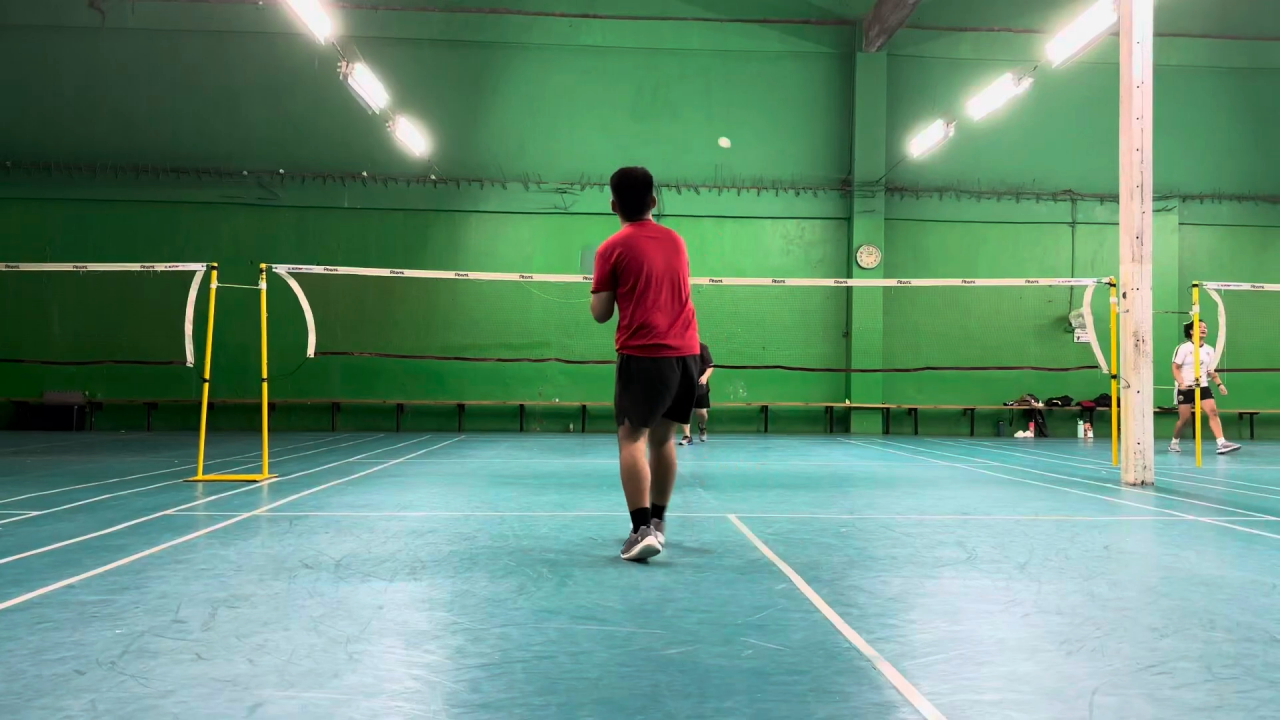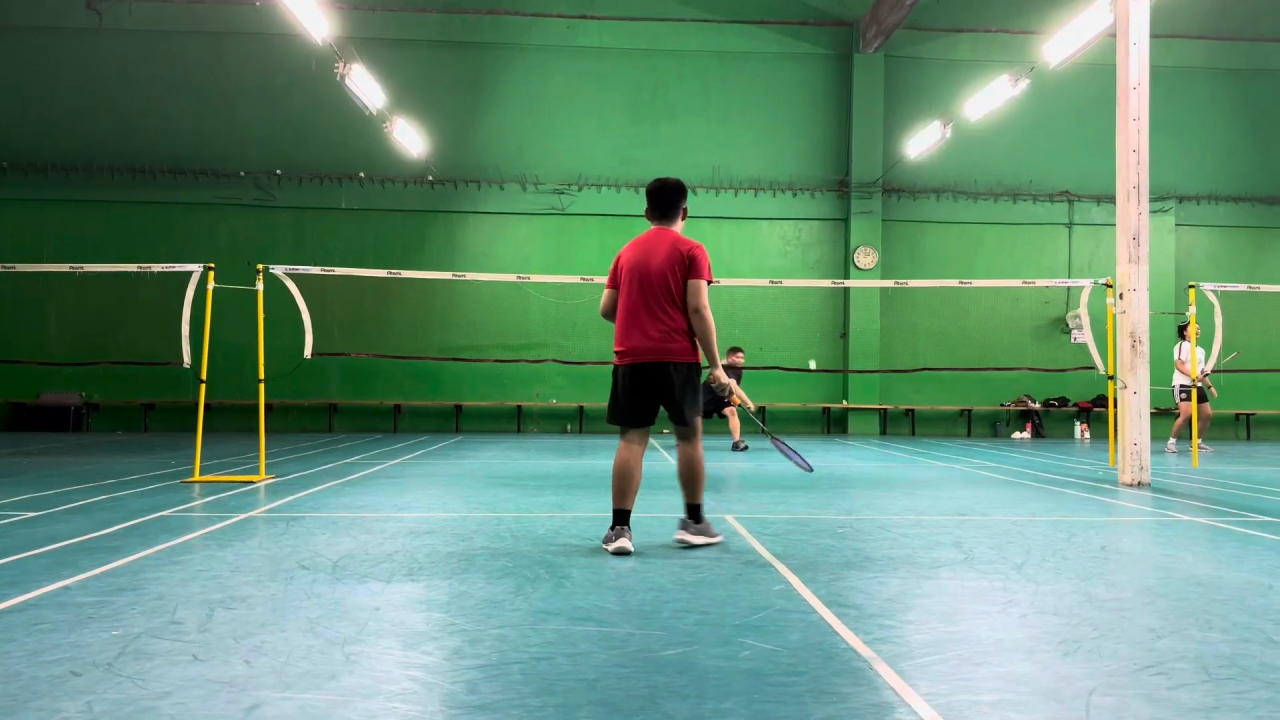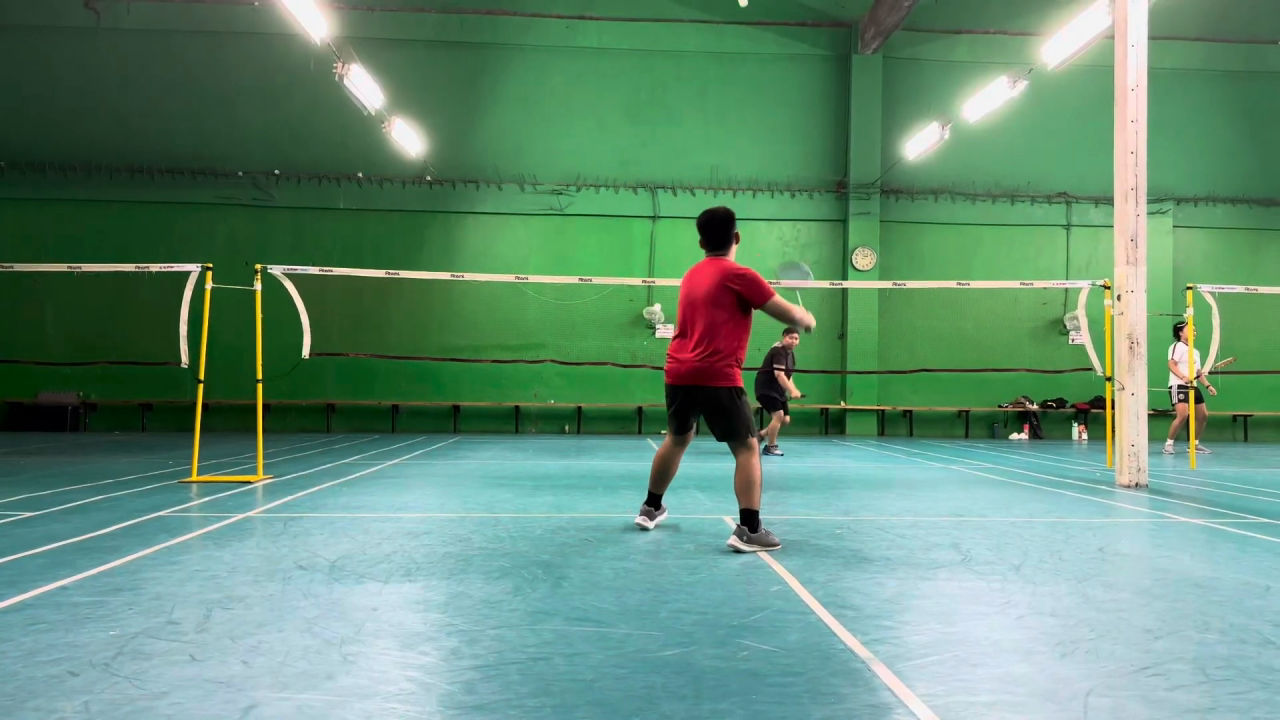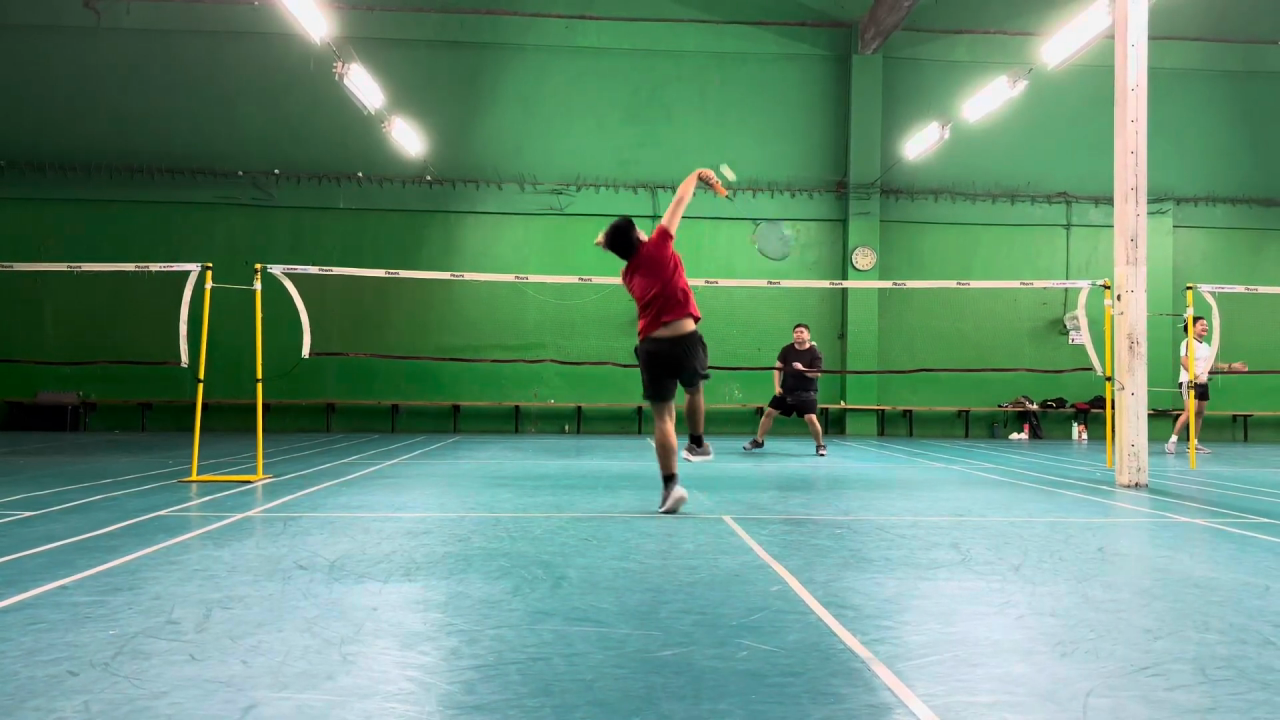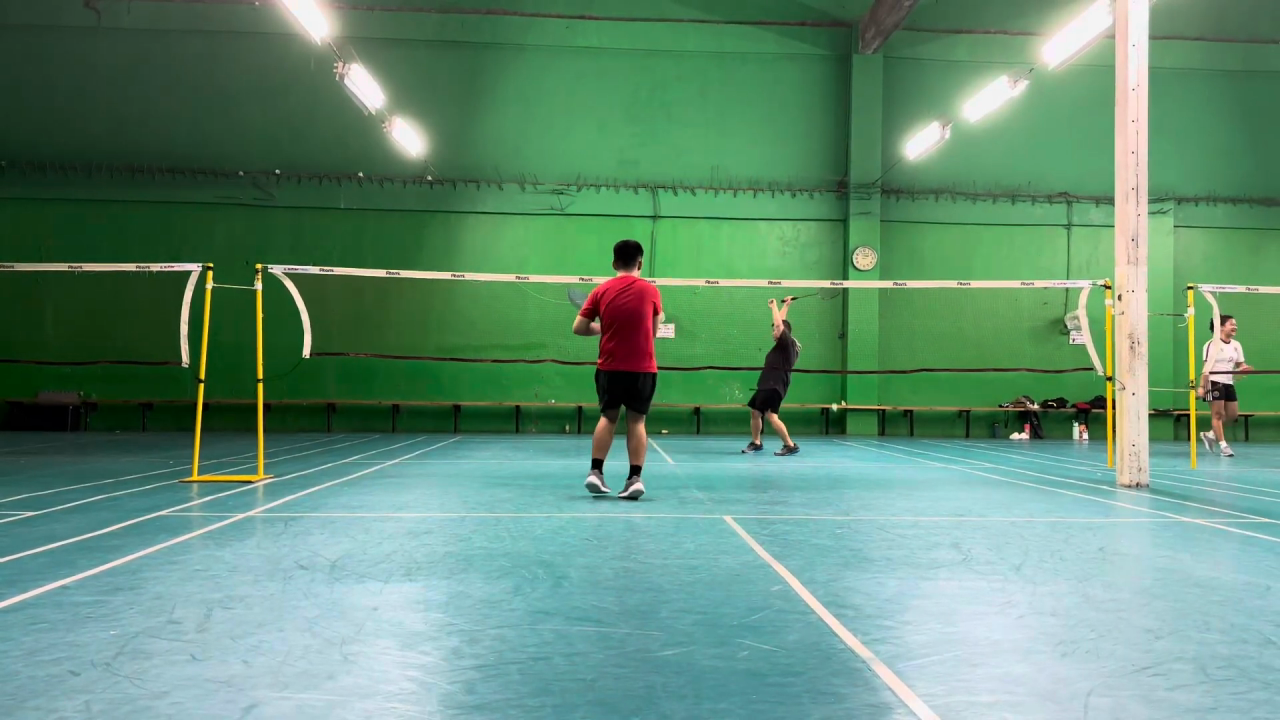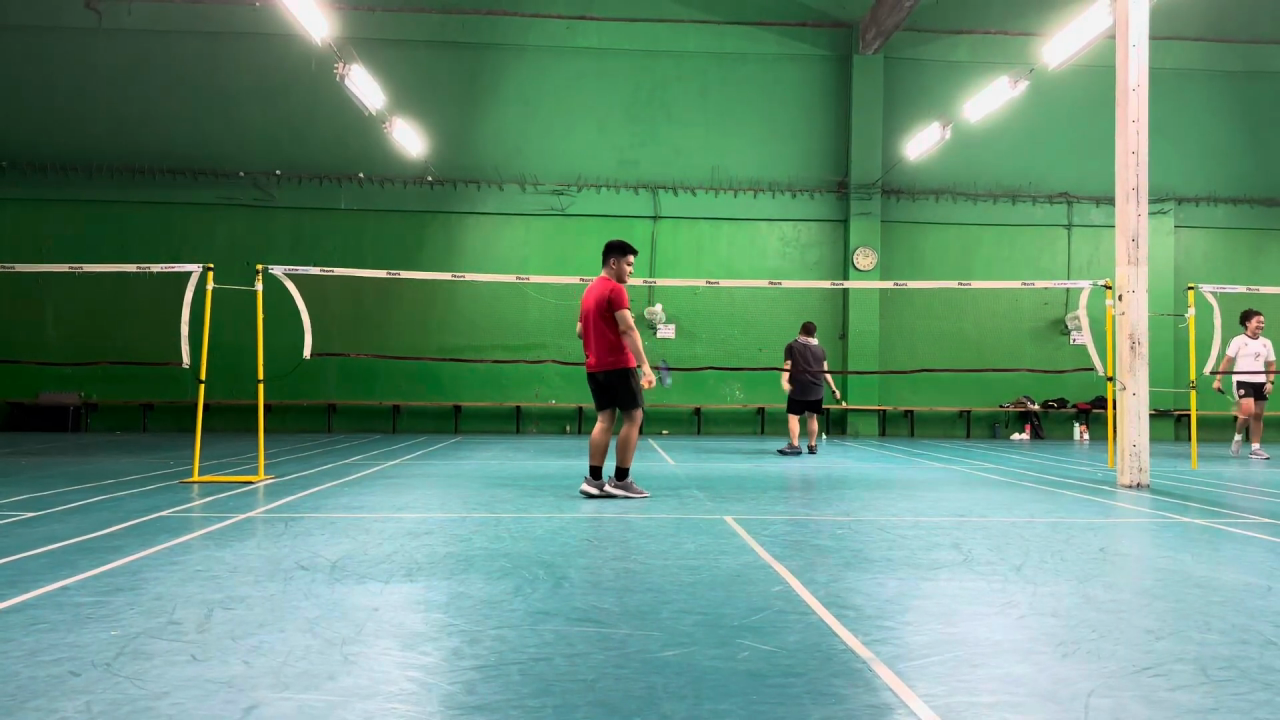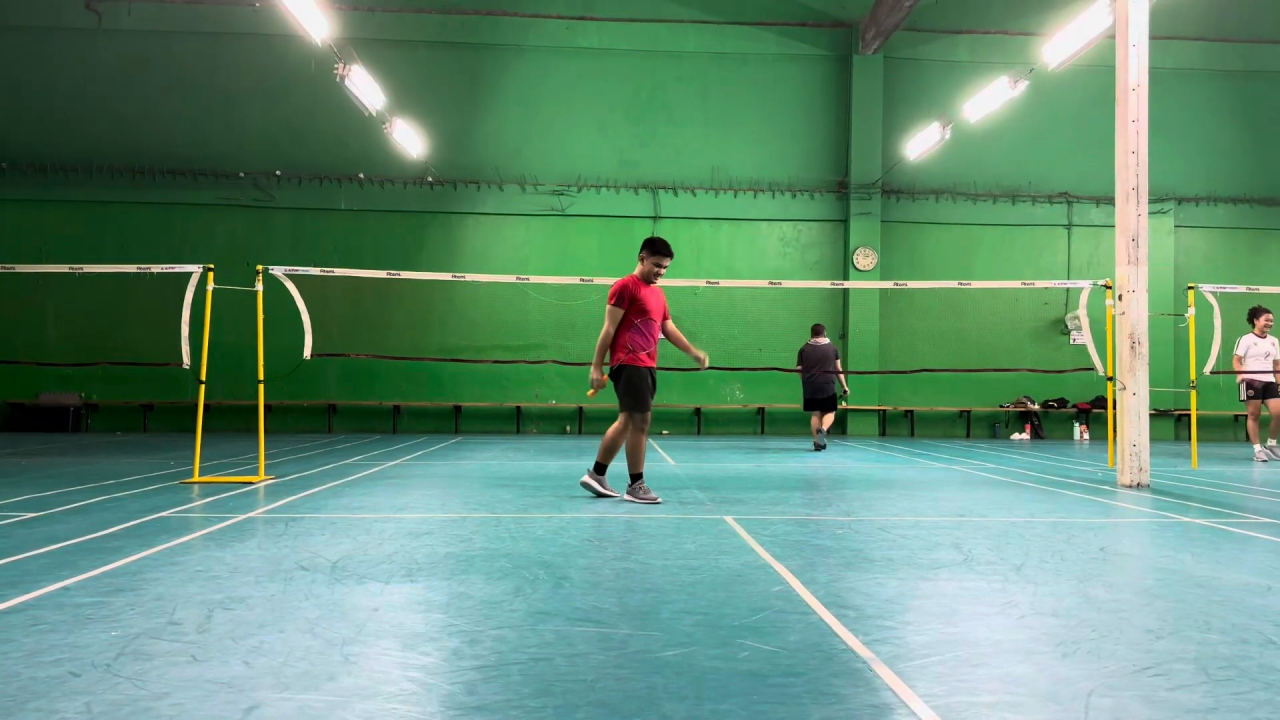
dt=0.7s
person 1, frame 1
left shoulder: (612, 249)
right shoulder: (676, 241)
left elbow: (600, 313)
left hip: (643, 353)
right hip: (685, 352)
left knee: (633, 438)
right knee: (661, 437)
left ankle: (644, 528)
right ankle: (655, 521)
person 1, frame 2
left shoulder: (627, 252)
right shoulder: (691, 250)
left elbow: (606, 309)
right elbow: (698, 309)
right wrist: (716, 365)
left hip: (632, 359)
right hip: (677, 358)
left knee: (632, 442)
right knee: (689, 437)
left ankle: (620, 529)
right ankle: (694, 522)
person 1, frame 3
left shoulder: (691, 279)
right shoulder: (740, 277)
right elbow: (788, 315)
right wrist: (807, 318)
left hip: (678, 376)
right hip: (718, 379)
left knee: (676, 440)
right knee: (747, 449)
left ankle: (651, 508)
right ankle: (749, 529)
person 1, frame 4
left shoulder: (628, 274)
right shoulder: (655, 248)
right elbow: (678, 205)
left wrist: (612, 241)
right wrist: (695, 177)
left hip: (651, 347)
right hip: (685, 340)
left knee: (663, 416)
right knee: (694, 388)
left ankle: (671, 486)
right ankle: (697, 443)
person 1, frame 5
left shoulder: (601, 291)
right shoulder: (651, 292)
left elbow: (578, 328)
left hip: (610, 368)
right hip: (643, 369)
left knee: (608, 417)
right knee: (637, 422)
left ankle: (596, 472)
right ankle: (635, 479)
person 1, frame 6
left shoulder: (590, 291)
right shoulder: (615, 290)
left elbow: (581, 331)
right elbow: (628, 330)
right wrist: (645, 366)
left hip: (595, 368)
right hip: (618, 365)
left knee: (604, 420)
right knee: (633, 418)
left ankle: (594, 480)
right ankle: (620, 481)
person 1, frame 7
left shoulder: (657, 292)
right shoulder: (624, 287)
left elbow: (669, 330)
right elbow: (609, 329)
left wrist: (693, 351)
right wrist: (596, 367)
left hip: (646, 366)
right hip: (629, 366)
left knee: (626, 421)
right knee: (639, 421)
left ankle: (595, 475)
right ankle: (635, 485)
